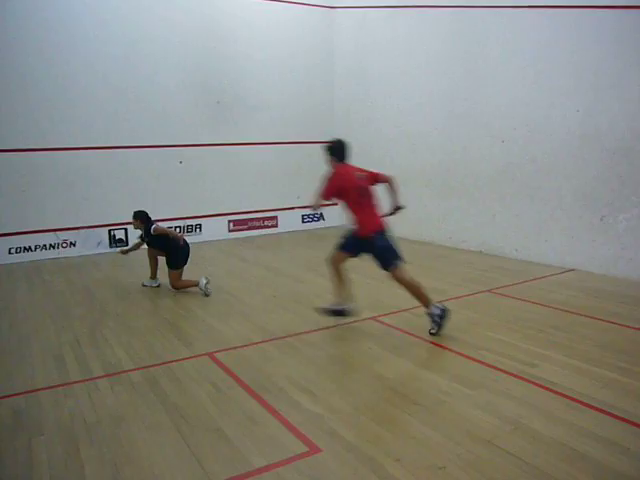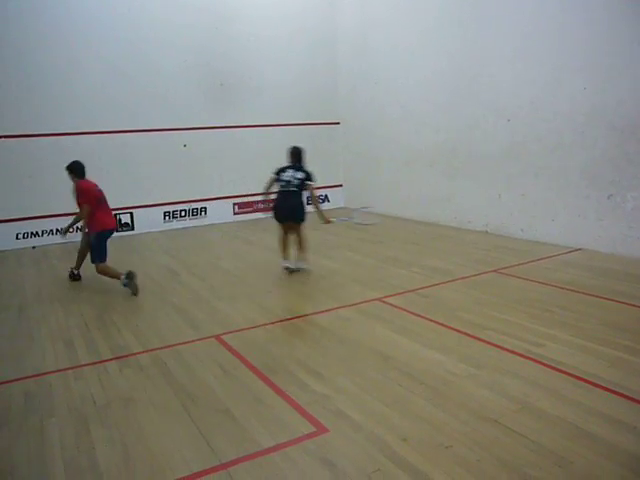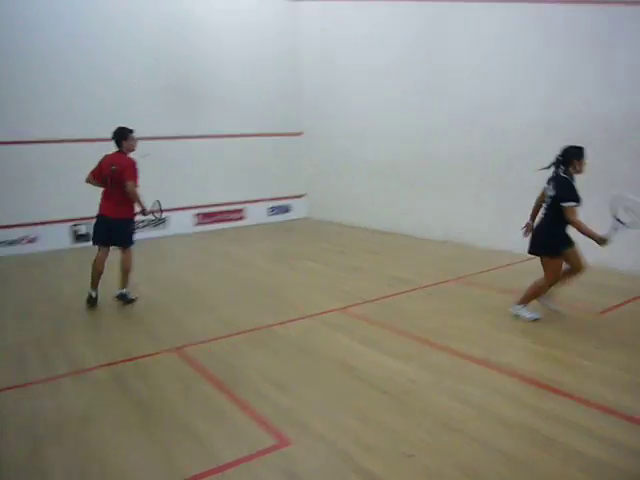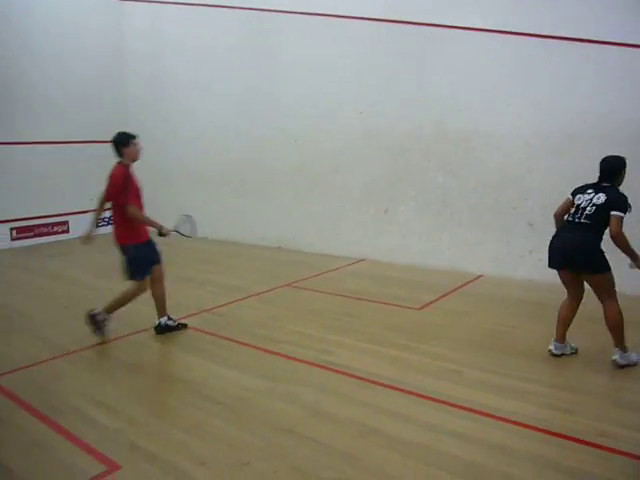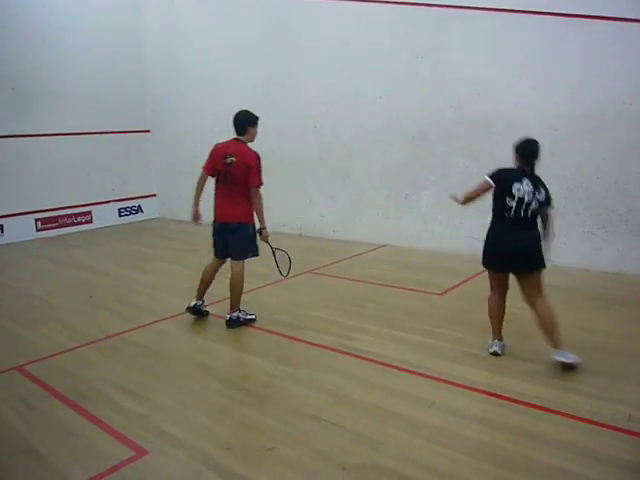
dt=1s
person 1, frame 1
left shoulder: (336, 176)
right shoulder: (360, 172)
left elbow: (319, 204)
right elbow: (389, 179)
left wrist: (317, 202)
right wrist: (395, 202)
left hip: (370, 231)
right hip: (364, 230)
left knee: (398, 274)
right knee: (335, 259)
left ankle: (435, 310)
right ankle: (341, 304)
person 1, frame 2
left shoulder: (80, 186)
right shoulder: (91, 185)
left elbow: (85, 211)
left wrist: (71, 225)
right wrist: (71, 225)
left hip: (100, 227)
right hip: (110, 224)
left knee: (100, 267)
right knee: (85, 241)
left ankle: (124, 277)
right ankle: (76, 271)
person 1, frame 3
left shoulder: (106, 160)
right shoulder: (129, 163)
left elbow: (90, 179)
right elbow: (130, 188)
right wrist: (142, 207)
left hip: (104, 214)
right hip: (123, 215)
left knee: (102, 253)
right knee: (126, 252)
left ankle: (93, 292)
right ankle: (123, 292)
person 1, frame 4
left shoulder: (117, 173)
right shoulder: (124, 175)
left elbow: (102, 203)
right elbow: (133, 211)
left wrist: (92, 228)
right wrist: (159, 226)
left hip: (136, 236)
right hip: (133, 237)
left knee: (156, 273)
right knee: (140, 285)
left ankle: (164, 319)
right ankle: (100, 314)
person 1, frame 5
left shoulder: (218, 149)
right shoulder: (251, 156)
left elbow: (202, 179)
right elbow: (255, 194)
left wrist: (196, 207)
right wrist: (262, 225)
left hip: (220, 216)
right hip: (241, 219)
left knee: (217, 260)
right knee: (237, 264)
left ankle: (197, 302)
right ankle: (234, 314)
person 2, frame 1
left shoulder: (150, 227)
right shoulder: (145, 234)
left elbow: (167, 231)
right elbow: (138, 244)
left wrist: (178, 236)
right wrist: (127, 250)
left hip: (179, 250)
right hip: (175, 249)
left knee: (175, 285)
left ankle: (201, 282)
right ankle: (153, 280)
person 2, frame 2
left shoulder: (281, 170)
right shoulder: (305, 174)
left elbow: (267, 188)
right elbow: (313, 196)
left wrist: (266, 198)
right wrist: (322, 215)
left hip: (280, 205)
right hip: (295, 205)
left knee: (285, 232)
right knee: (297, 232)
left ankle: (286, 261)
right ankle: (300, 260)
person 2, frame 3
left shoulder: (556, 179)
right shoulder: (568, 188)
left elbow: (539, 200)
right elbow: (572, 219)
left wrist: (531, 221)
right wrist: (595, 237)
left hip: (557, 234)
right hip: (549, 235)
left knee: (577, 267)
right knee: (551, 278)
left ankle: (543, 294)
right ankle: (519, 306)
person 2, frame 4
left shoulder: (583, 189)
right shoulder: (618, 198)
left elbow: (558, 214)
right elbow: (615, 234)
left hip: (559, 243)
right hip: (585, 248)
left knee: (574, 296)
right knee: (609, 299)
left ankle: (559, 343)
right ankle: (622, 352)
person 2, frame 5
left shoulder: (503, 174)
right shoulder: (542, 188)
left elbow: (472, 196)
right elbow: (546, 225)
left wrist: (462, 200)
right wrist: (542, 239)
left hip: (500, 243)
right hip: (528, 244)
left knee: (497, 291)
right knee: (536, 298)
left ankle: (496, 342)
right ankle: (560, 351)
